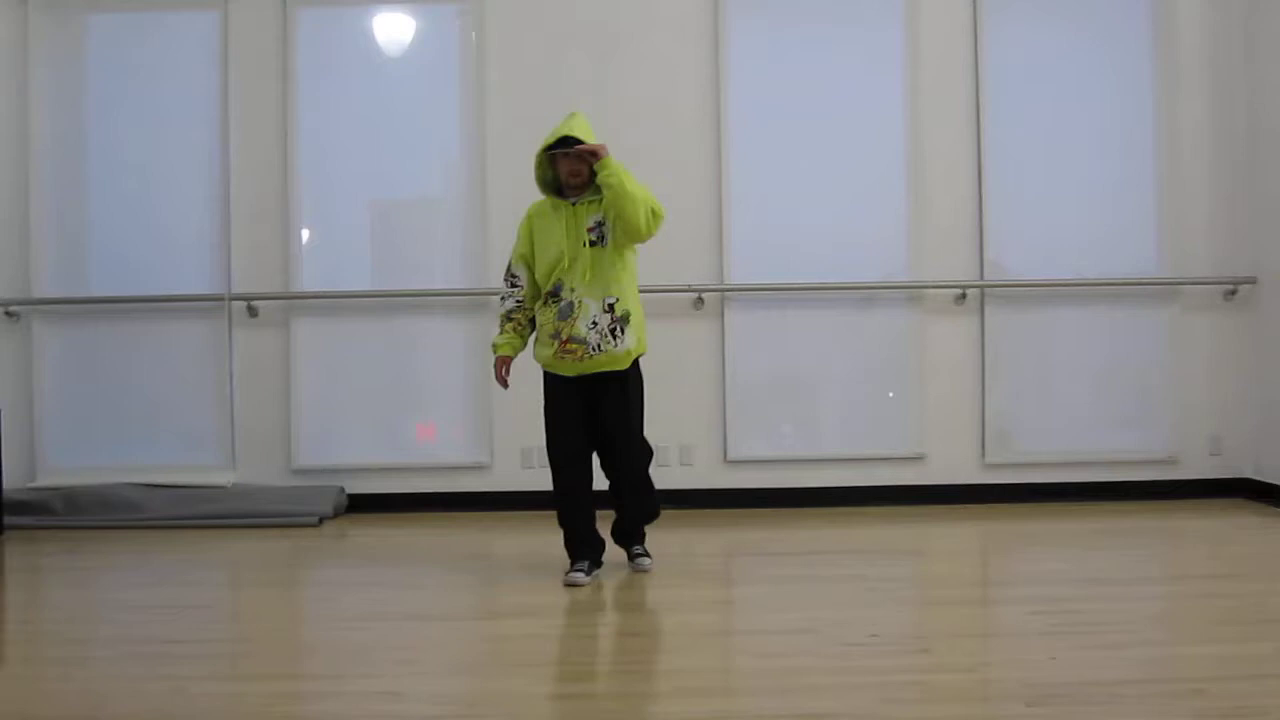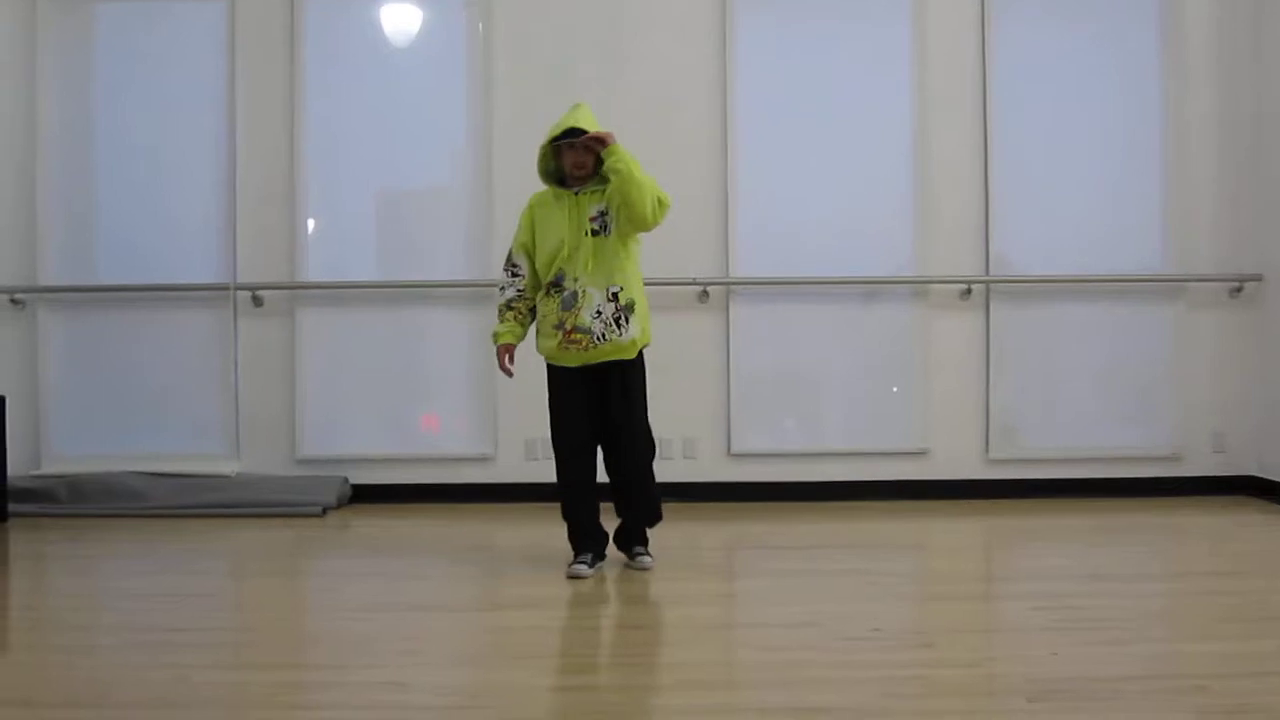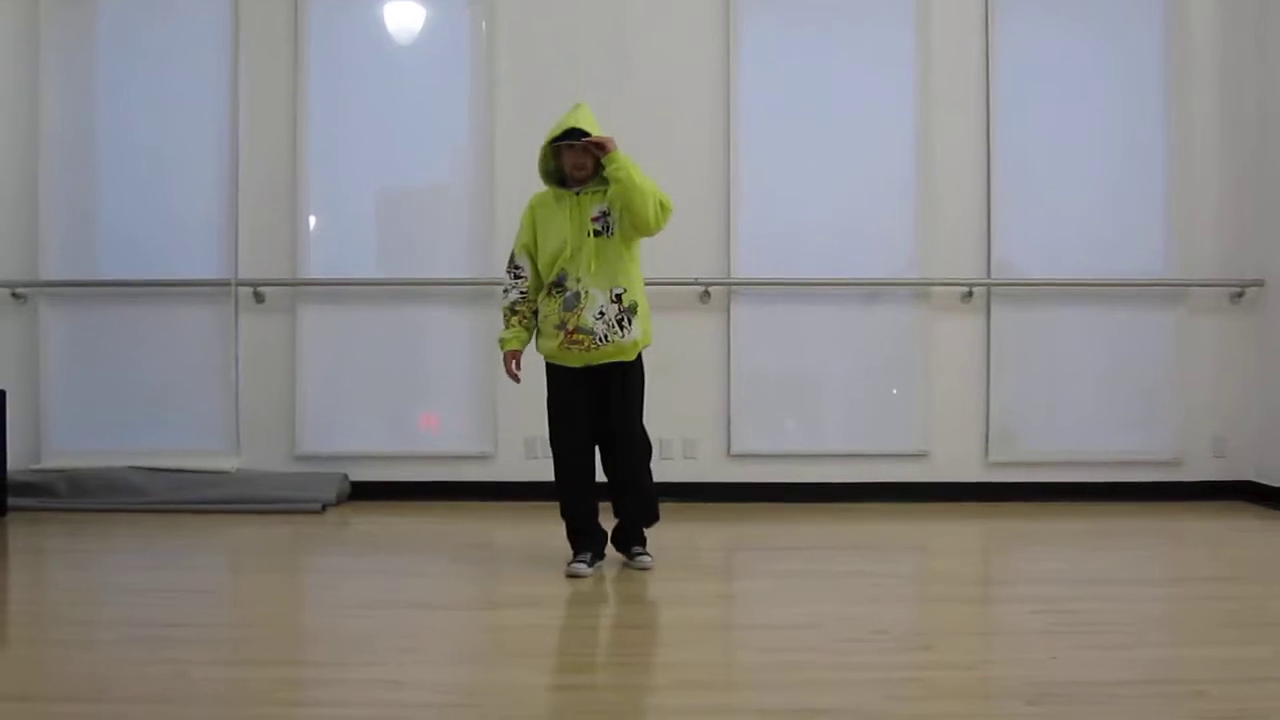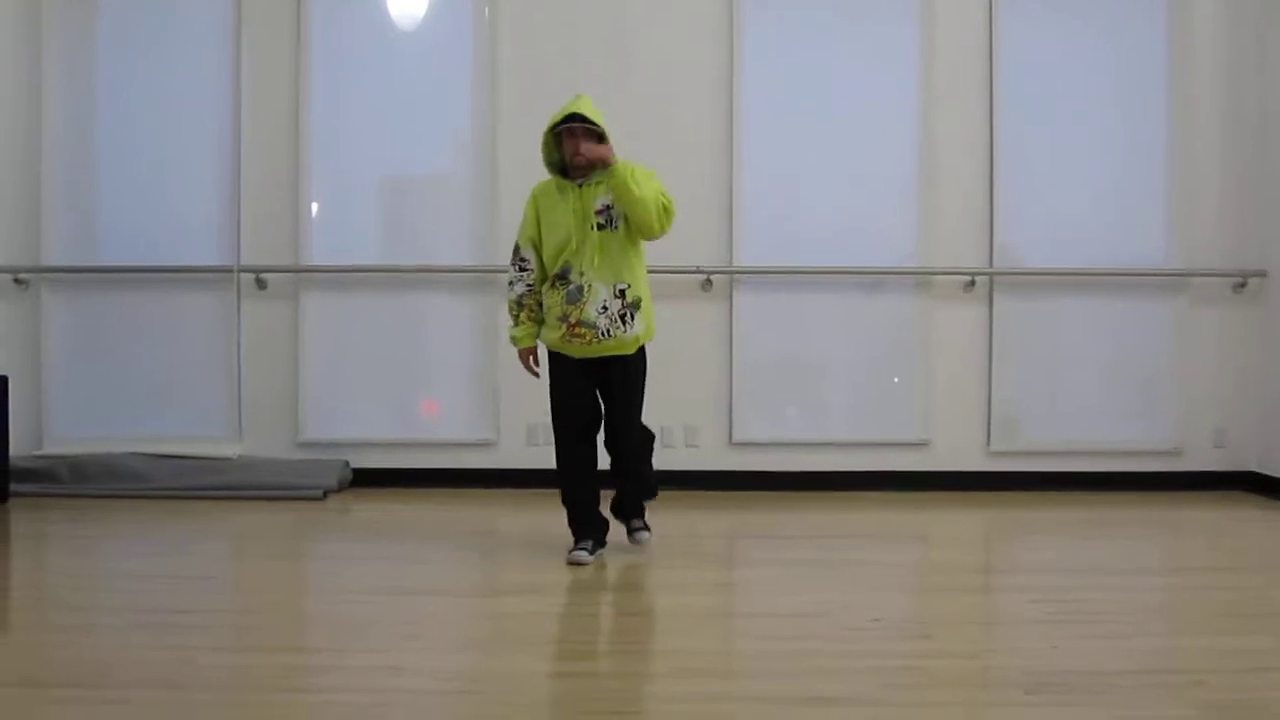
dt=0.2s
person 1, frame 1
left shoulder: (615, 202)
right shoulder: (538, 216)
left elbow: (644, 222)
right elbow: (520, 285)
left wrist: (608, 167)
right wrist: (507, 344)
left hip: (617, 358)
right hip: (561, 363)
left knee: (626, 451)
right knee: (568, 460)
left ankle: (633, 532)
right ankle: (583, 551)
person 1, frame 2
left shoulder: (619, 193)
right shoulder: (540, 206)
left elbow: (651, 210)
right elbow: (519, 275)
left wrist: (615, 154)
right wrist: (508, 331)
left hip: (620, 348)
right hip: (564, 353)
left knee: (630, 445)
right knee: (573, 452)
left ankle: (635, 535)
right ankle: (587, 544)
person 1, frame 3
left shoulder: (621, 191)
right shoulder: (540, 207)
left elbow: (654, 217)
right elbow: (521, 277)
left wrist: (616, 159)
right wrist: (514, 337)
left hip: (620, 348)
right hip: (563, 353)
left knee: (627, 445)
right knee: (572, 451)
left ankle: (633, 535)
right ankle: (585, 543)
person 1, frame 4
left shoulder: (630, 178)
right shoulder: (544, 196)
left elbow: (657, 220)
right elbow: (526, 270)
left wrist: (614, 168)
right wrist: (525, 333)
left hip: (624, 337)
right hip: (566, 343)
left knee: (626, 429)
right knee: (574, 439)
left ankle: (633, 507)
right ankle: (587, 530)
